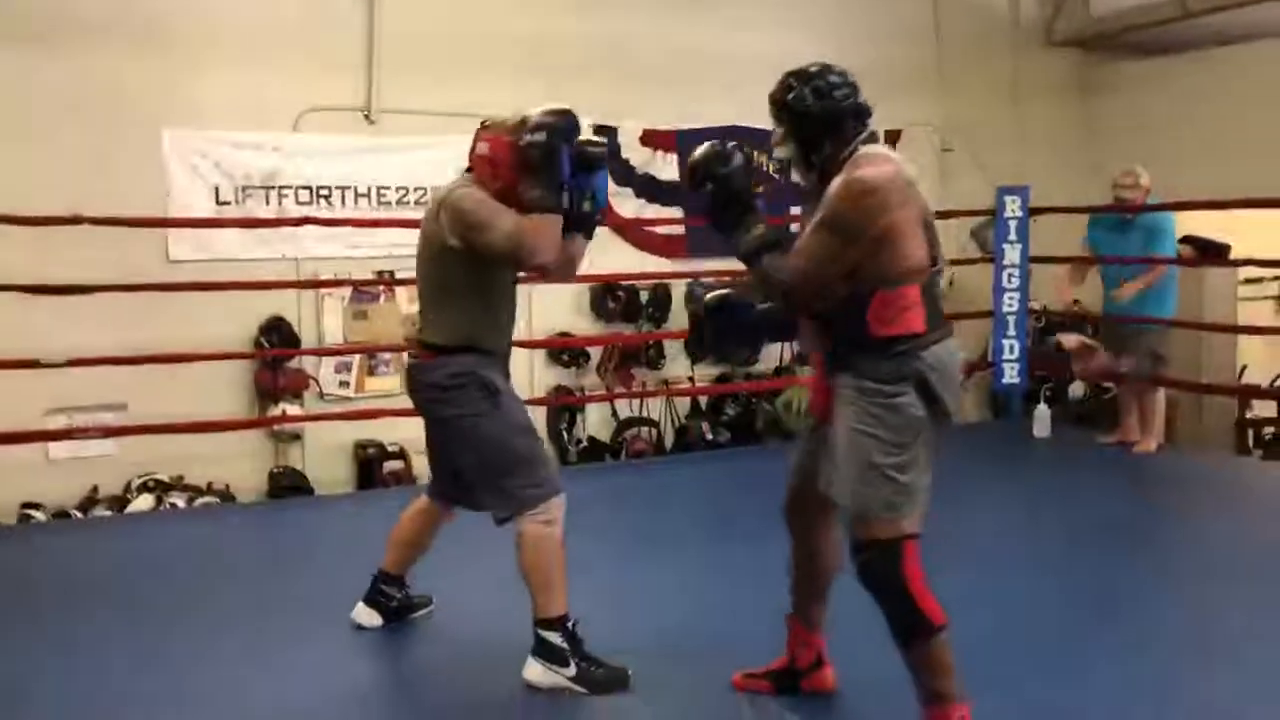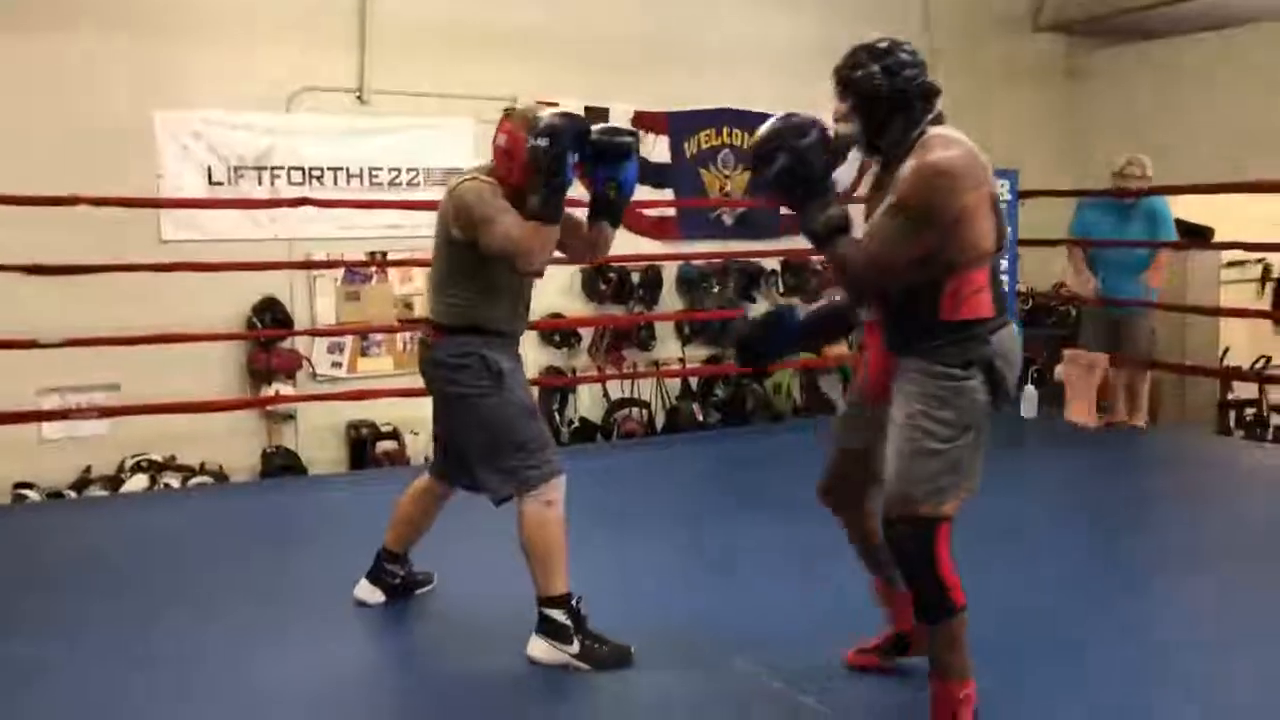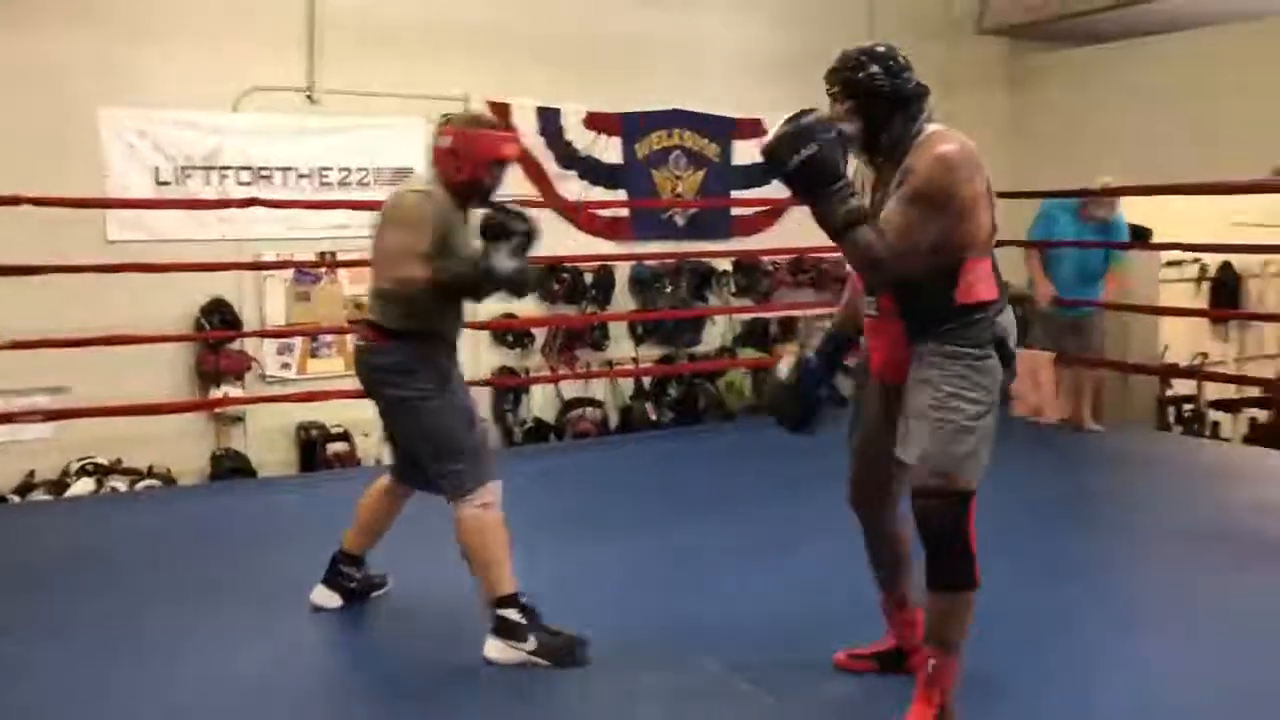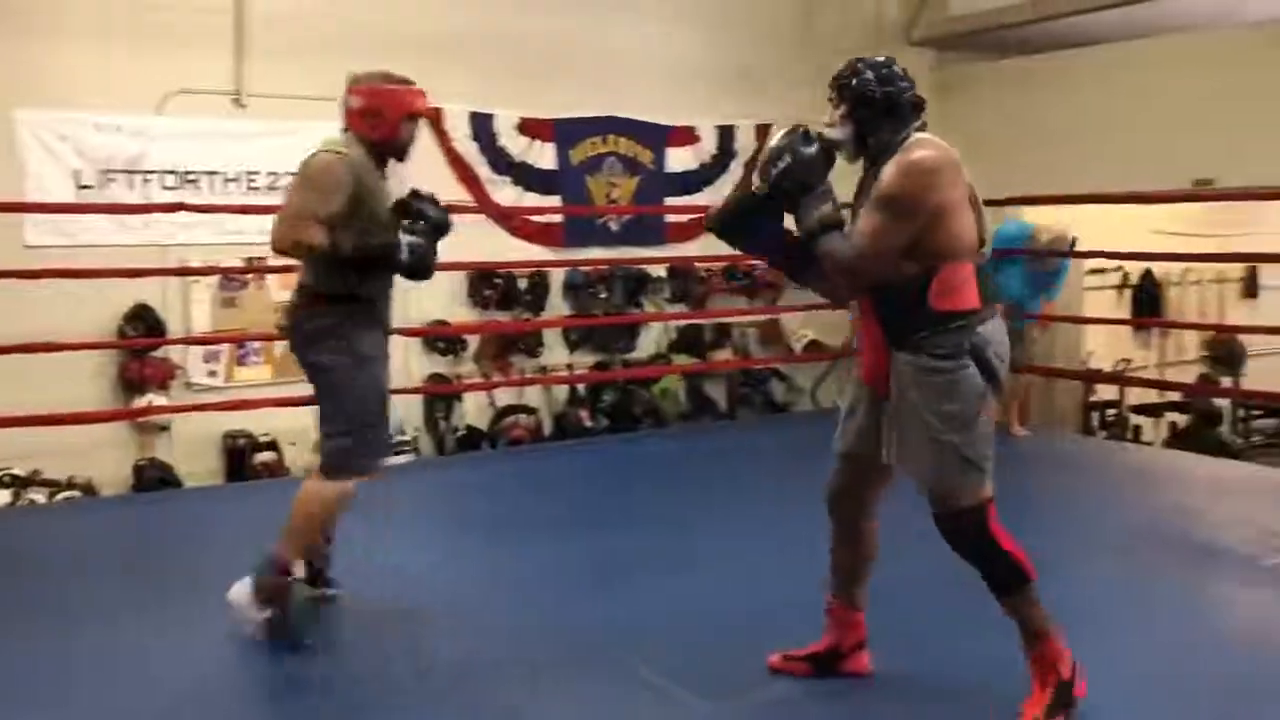
dt=0.3s
person 1, frame 1
left shoulder: (864, 184)
right shoulder: (849, 179)
left elbow: (797, 290)
left wrist: (741, 219)
left hip: (893, 380)
right hip: (858, 376)
left knee: (882, 553)
right knee: (805, 510)
right ankle: (805, 659)
person 1, frame 2
left shoulder: (938, 166)
right shoulder: (906, 162)
left elbow: (866, 275)
right elbow: (879, 280)
left wrist: (811, 198)
right wrist: (803, 326)
left hip: (951, 363)
right hip: (905, 357)
left knee: (914, 529)
right knee: (843, 489)
right ankle: (909, 625)
person 1, frame 3
left shoulder: (941, 158)
right shoulder: (885, 166)
left elbow: (887, 263)
left wrist: (827, 191)
right wrist: (818, 356)
left hip: (956, 349)
right hip: (895, 350)
left knee: (940, 504)
right knee: (869, 493)
right ankle: (909, 637)
person 1, frame 4
left shoulder: (919, 164)
right shoulder: (885, 169)
left elbow: (854, 269)
right elbow: (849, 283)
left wrist: (807, 199)
right wrist: (771, 246)
left hip: (944, 358)
right hip: (895, 356)
left knee: (964, 516)
right knee: (847, 496)
left ankle: (1053, 666)
right ankle: (844, 641)
person 2, frame 1
left shoulder: (497, 209)
right shoulder: (462, 201)
left elbow: (560, 266)
right elbow: (539, 255)
left wrist: (584, 196)
right wrist: (547, 179)
left hip: (455, 371)
right hip: (462, 374)
left knee: (447, 493)
right knee: (541, 501)
left ankle: (382, 596)
right ankle: (555, 650)
person 2, frame 2
left shoulder: (523, 197)
right shoulder: (474, 193)
left elbow: (591, 248)
right elbow: (531, 259)
left wrist: (611, 184)
right wrist: (552, 180)
left hip: (474, 352)
right hip: (470, 354)
left knee: (447, 473)
right knee: (543, 481)
left ankle: (385, 573)
right ankle: (558, 628)
person 2, frame 3
left shoulder: (455, 208)
right shoulder: (418, 202)
left elbow: (449, 280)
right elbow: (391, 276)
left wrist: (502, 256)
right wrist: (476, 277)
left hip: (416, 355)
right hip: (405, 358)
left knee: (413, 474)
right knee: (474, 486)
left ankle: (340, 576)
right ankle: (514, 624)
person 2, frame 4
left shoulder: (368, 167)
right shoulder: (336, 163)
right elbow: (289, 235)
left wrist: (412, 230)
right wrist: (376, 250)
left hip: (355, 323)
right hip: (337, 326)
left knee: (345, 455)
right knee: (349, 464)
left ankle: (311, 567)
right ankle: (269, 584)
person 3, frame 1
left shoulder: (1159, 221)
right shoulder: (1100, 220)
left elbow: (1163, 266)
right elbow: (1086, 257)
left wrist: (1136, 286)
right wrist: (1070, 285)
left hip: (1150, 312)
right hip: (1114, 311)
left knee: (1147, 375)
left ankle: (1152, 434)
right ankle: (1128, 428)
person 3, frame 2
left shoulder: (1156, 207)
right shoulder: (1091, 204)
left elbow: (1165, 249)
right elbow: (1076, 243)
left wrist: (1154, 273)
right wrist: (1082, 274)
left hip: (1137, 297)
right hip: (1099, 294)
left knee: (1137, 356)
right knee: (1102, 356)
left ankle: (1139, 413)
right ankle: (1116, 411)
person 3, frame 3
left shoulder: (1115, 223)
right shoulder: (1054, 209)
left elbow: (1116, 264)
right elbow: (1033, 250)
left wrist: (1107, 294)
right wrist: (1041, 283)
left hip: (1088, 304)
right hip: (1050, 297)
left knee: (1089, 359)
right knee: (1052, 357)
left ankle: (1084, 415)
right ankle: (1059, 408)
person 3, frame 4
left shoulder: (1060, 262)
right shoulder: (1009, 234)
left elbow: (1048, 297)
left hip: (1023, 315)
left knee: (1018, 365)
left ankle: (1012, 420)
